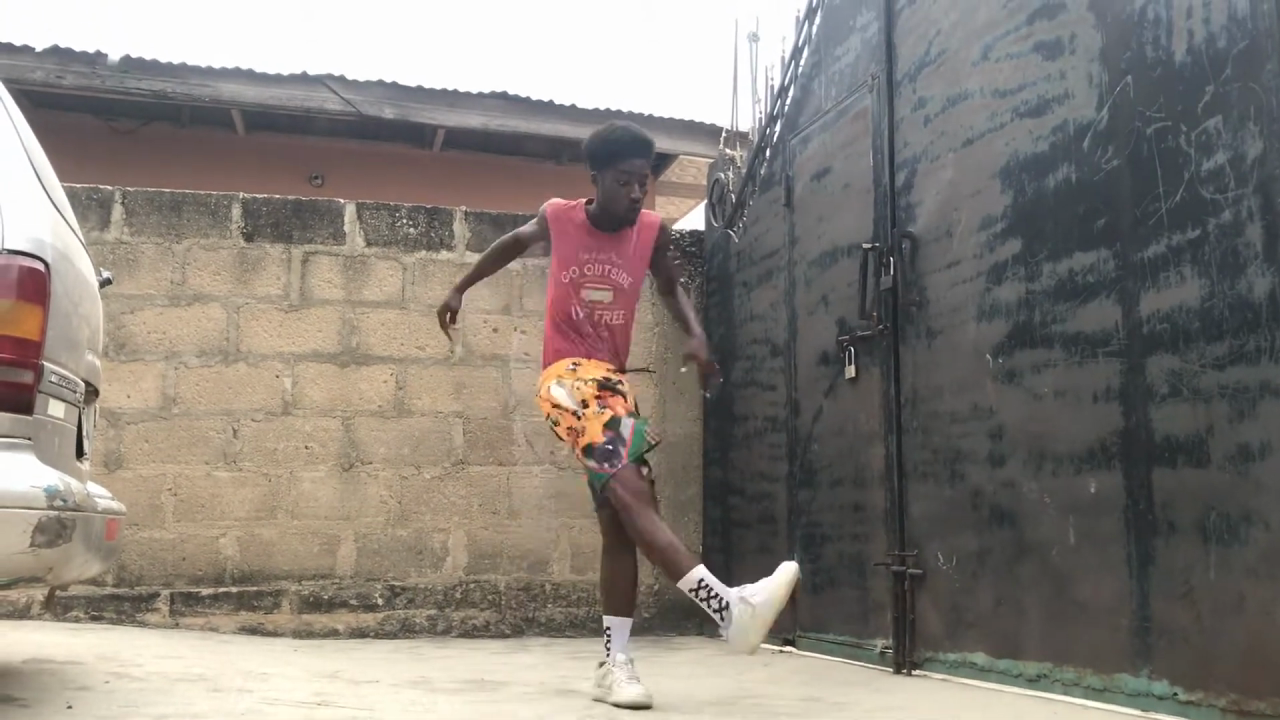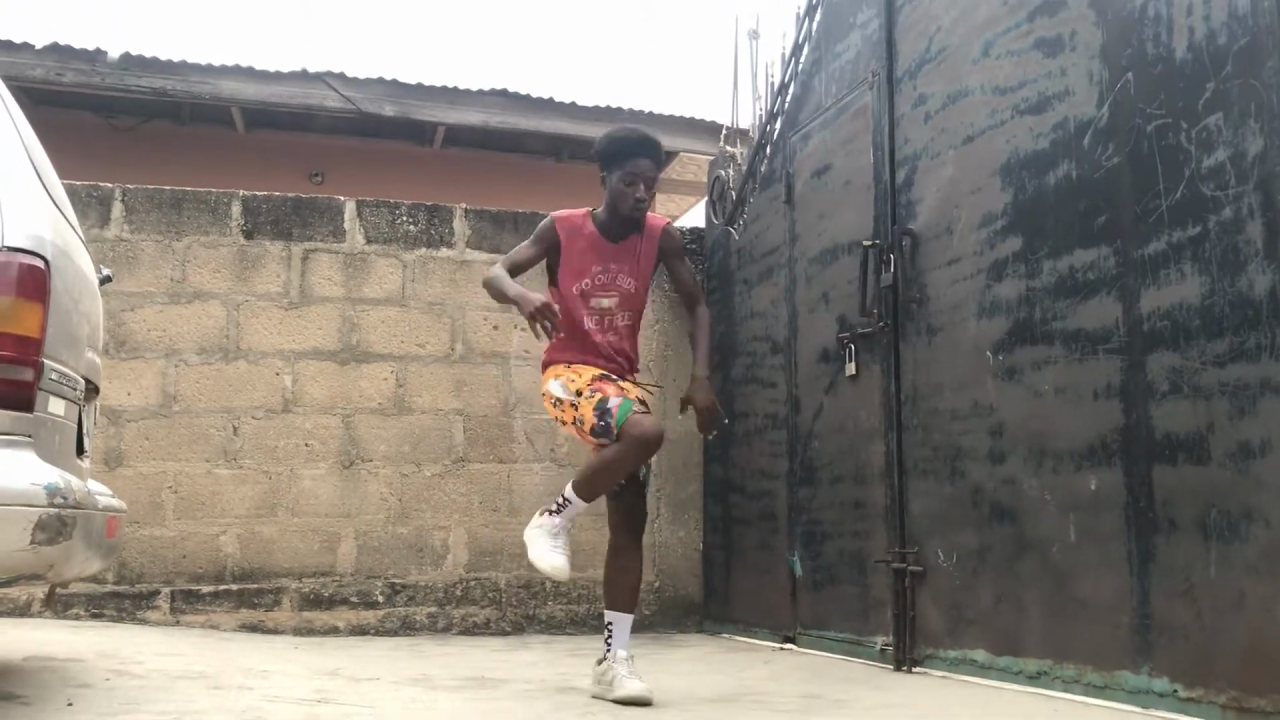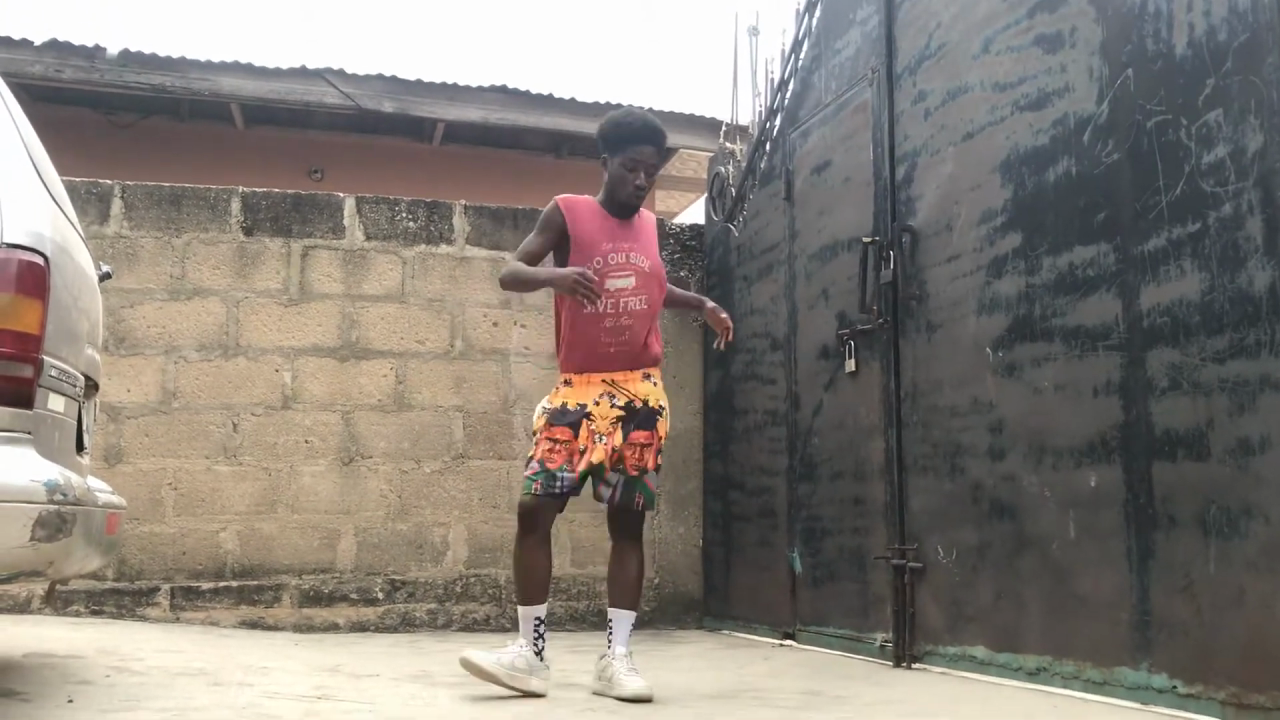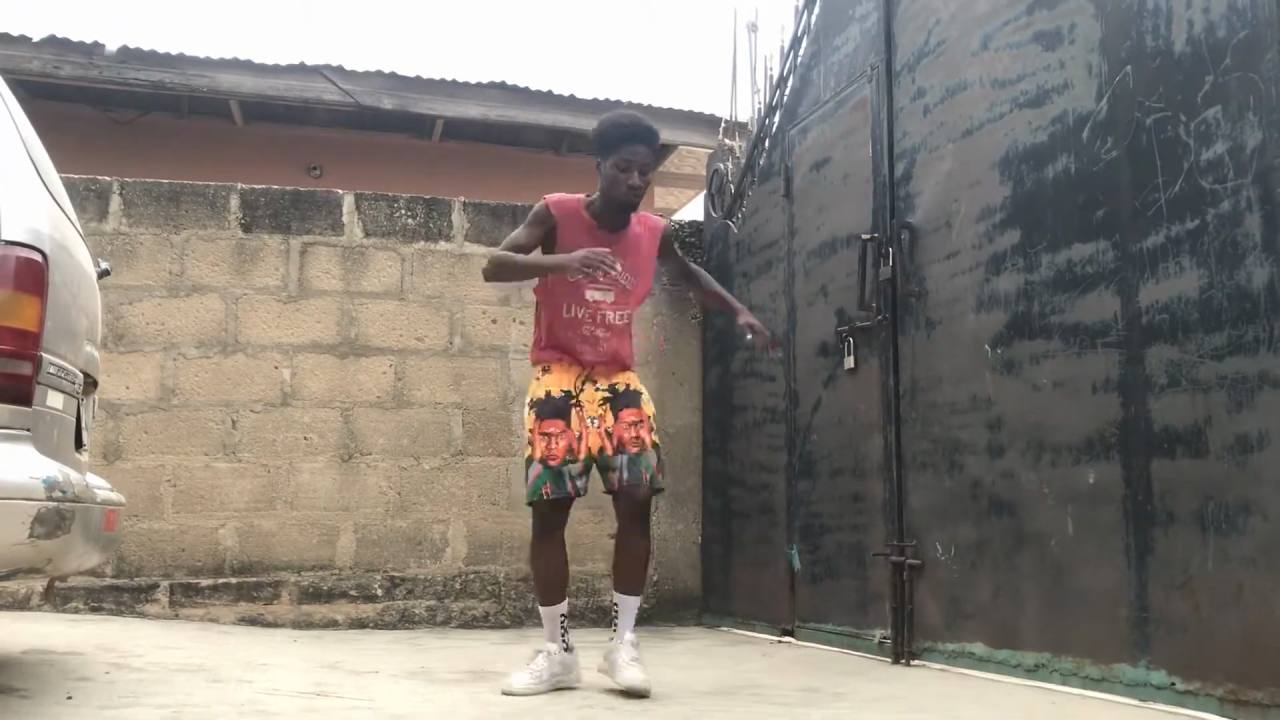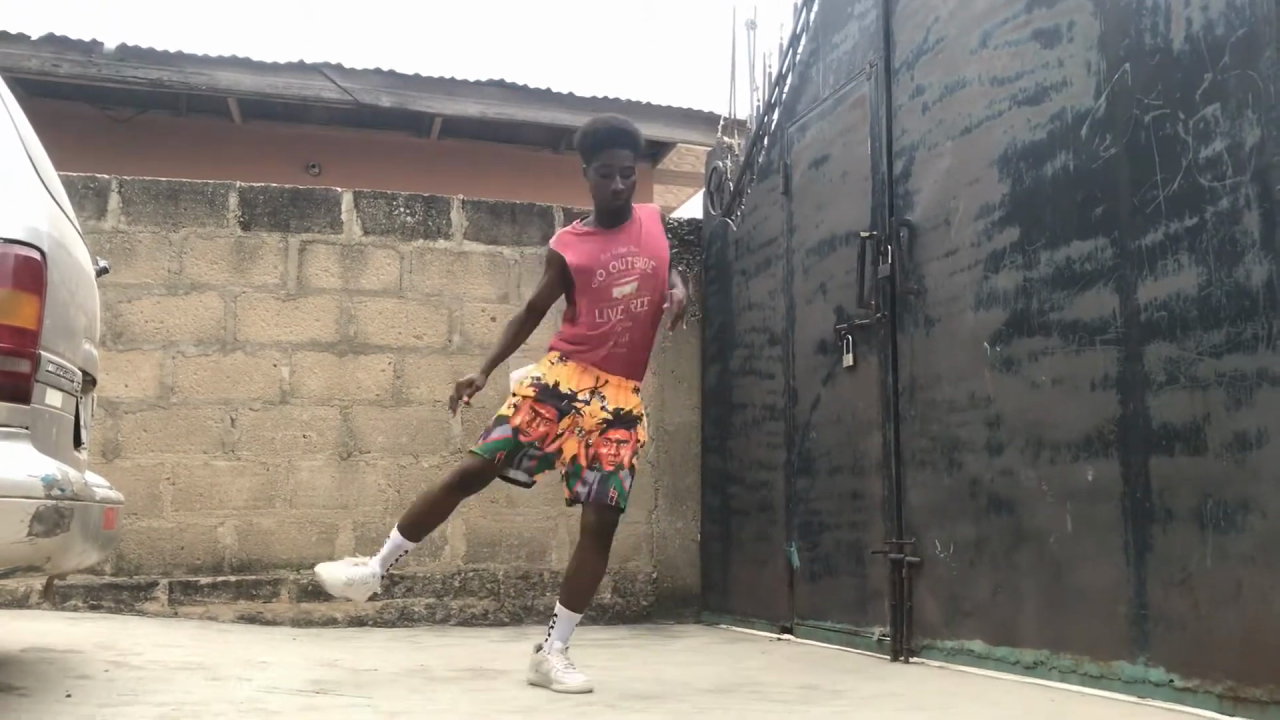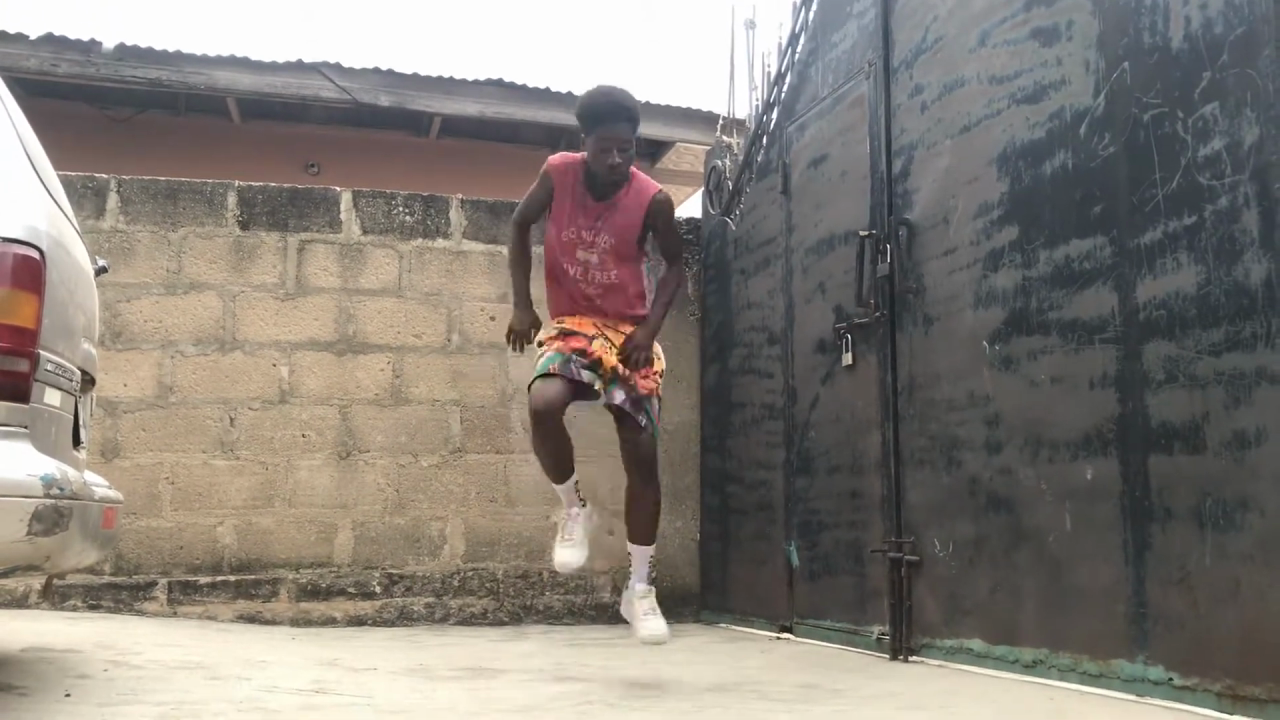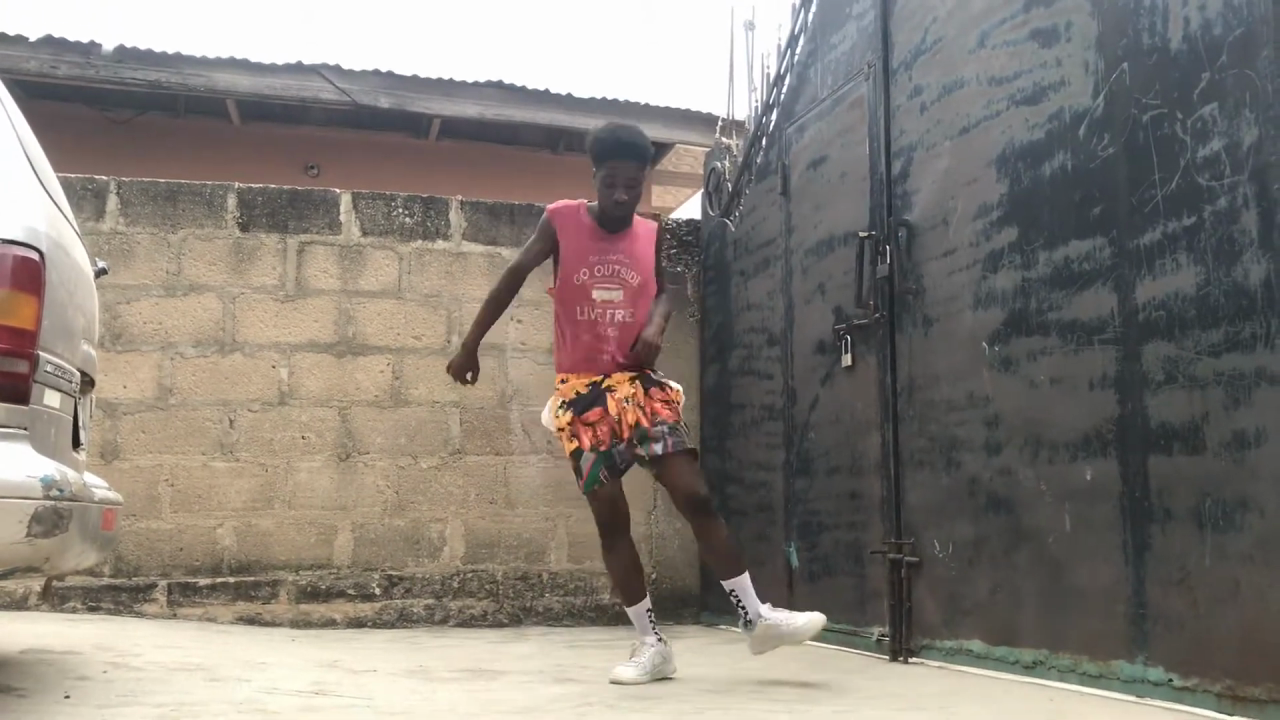
dt=0.2s
person 1, frame 1
left shoulder: (652, 230)
right shoulder: (557, 217)
left elbow: (671, 290)
right elbow: (512, 242)
left wrist: (695, 336)
right wrist: (458, 289)
left hip: (617, 381)
right hip: (572, 377)
left knee: (620, 516)
right knee: (625, 494)
left ankle: (615, 667)
right ankle: (725, 605)
person 1, frame 2
left shoulder: (661, 235)
right shoulder: (563, 228)
left elbow: (693, 300)
right elbow: (496, 274)
left wrist: (701, 378)
right wrist: (526, 299)
left hip: (624, 383)
right hip: (572, 376)
left knee: (629, 518)
right knee: (648, 430)
left ankle: (614, 659)
right ankle: (556, 516)
person 1, frame 3
left shoulder: (649, 225)
right shoulder: (566, 213)
right elbow: (512, 274)
left wrist: (700, 307)
right wrist: (553, 276)
left hip: (637, 394)
right hip: (574, 391)
left knee: (628, 522)
right knee: (533, 512)
left ankle: (618, 656)
right ankle: (530, 654)
person 1, frame 4
left shoulder: (653, 231)
right shoulder: (556, 212)
left elbow: (690, 273)
right elbow: (494, 266)
left wrist: (740, 312)
right wrist: (554, 261)
left hip: (619, 385)
right hip: (559, 383)
left knee: (634, 502)
right knee: (547, 514)
left ankle: (622, 644)
right ankle: (556, 652)
person 1, frame 5
left shoulder: (653, 220)
right shoulder: (566, 243)
left elbow: (670, 273)
right elbow: (534, 310)
left wrist: (680, 294)
right wrist: (483, 370)
left hip: (619, 397)
right hip: (560, 380)
left knee: (603, 519)
right knee: (467, 475)
left ankle: (554, 649)
right ankle: (375, 568)
person 1, frame 6
left shoulder: (649, 196)
right shoulder: (558, 172)
left elbow: (673, 261)
right elbow: (521, 228)
left wrist: (650, 327)
right wrist: (521, 306)
left hip: (630, 337)
right hip: (568, 329)
left knee: (642, 459)
right knee: (545, 405)
left ankle: (639, 588)
right ankle: (572, 506)
person 1, frame 7
left shoulder: (648, 231)
right shoulder: (560, 220)
right elbow: (513, 276)
left wrist: (653, 330)
right wrist: (470, 343)
left hip: (637, 378)
right hip: (581, 389)
left knee: (695, 496)
right knee: (611, 517)
left ankle: (756, 617)
right ankle: (650, 642)
